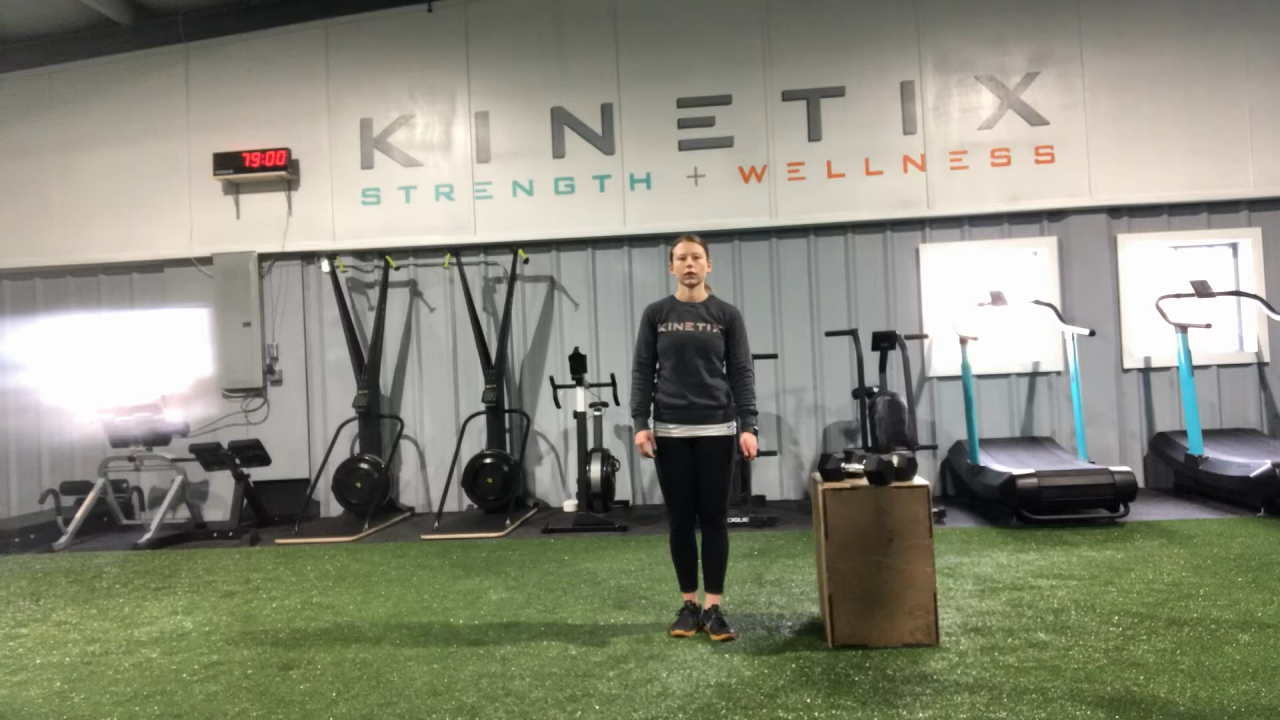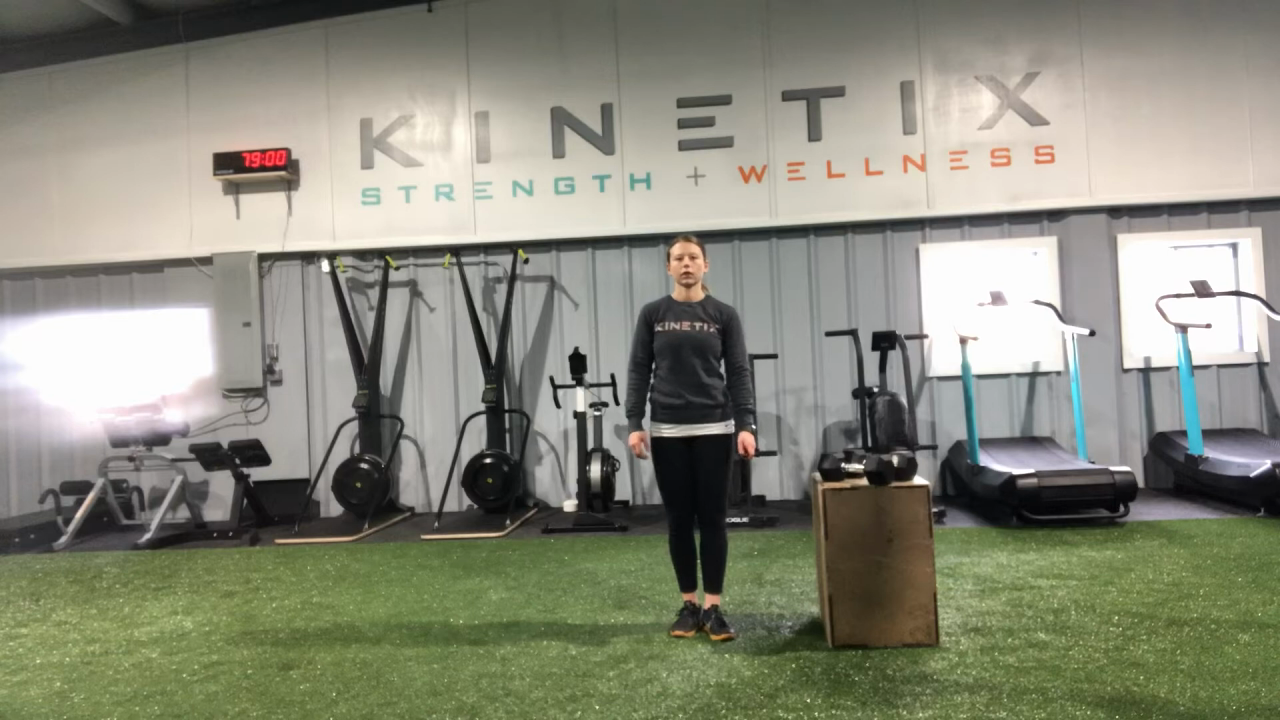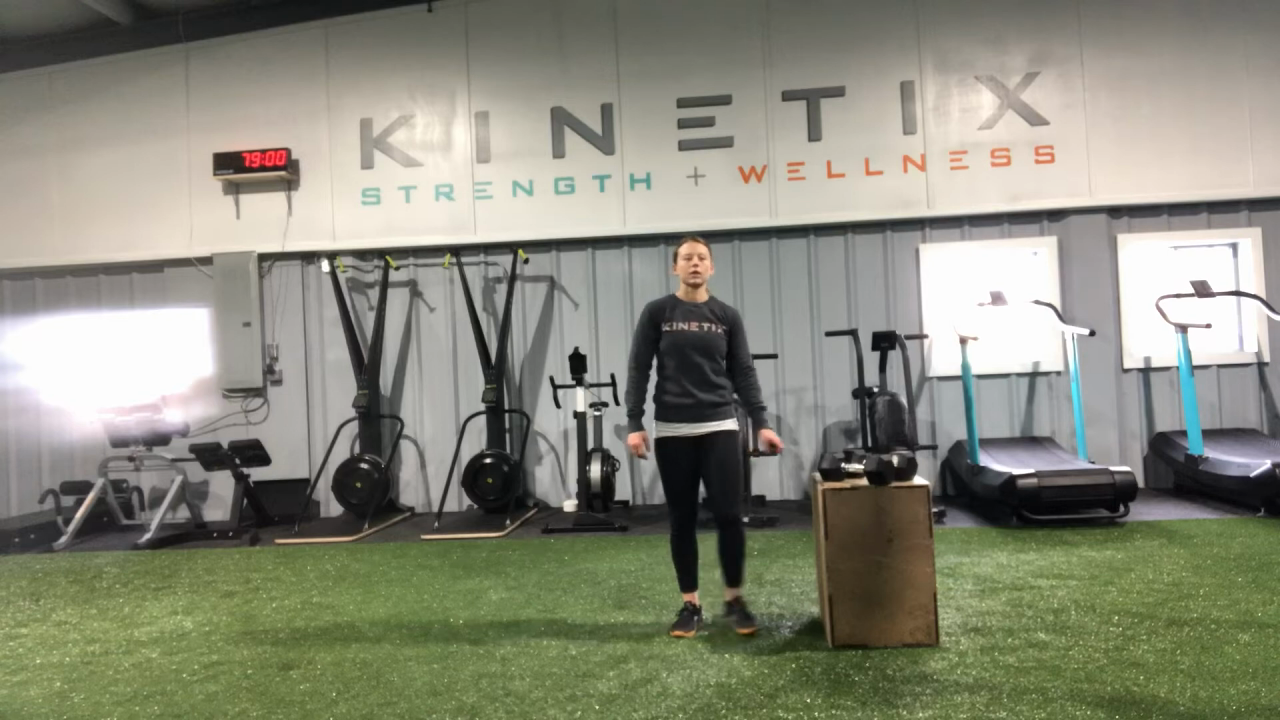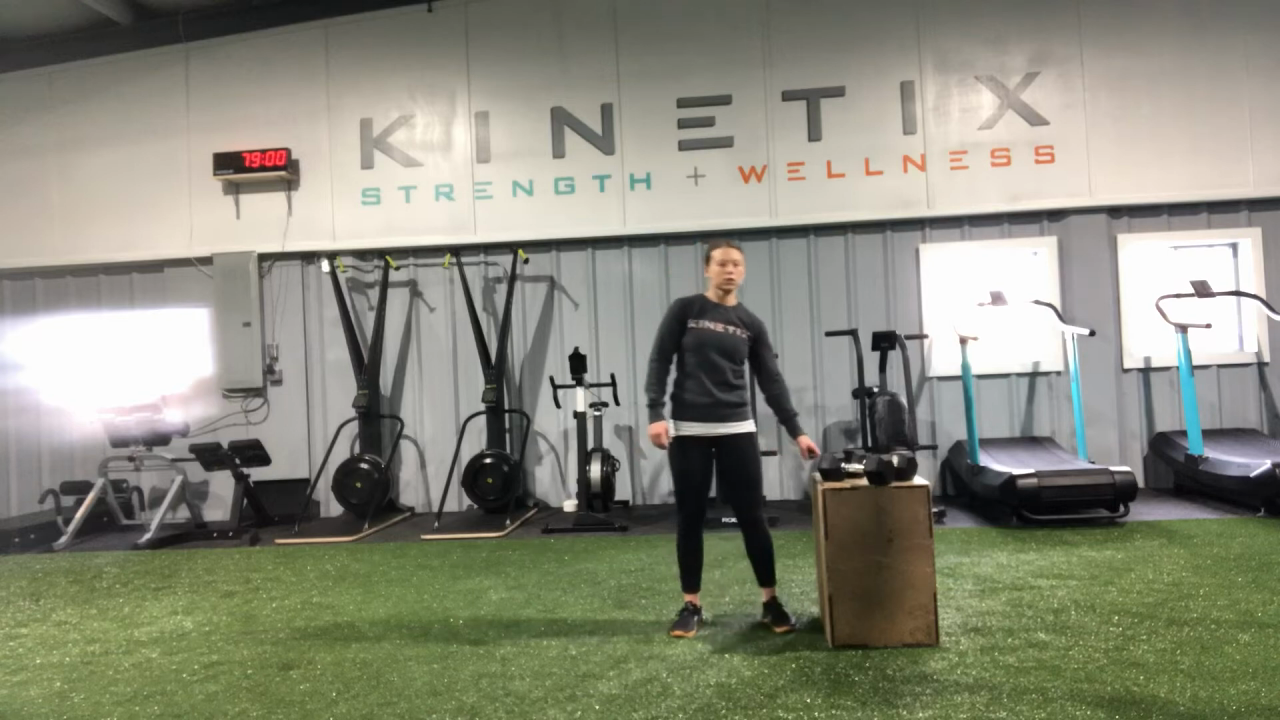
dt=0.3s
person 1, frame 1
left shoulder: (727, 315)
right shoulder: (656, 314)
left elbow: (741, 374)
right elbow: (643, 372)
left wrist: (748, 426)
right wrist: (641, 423)
left hip: (716, 429)
right hip: (670, 430)
left knee: (714, 518)
right knee: (680, 519)
left ankle: (713, 606)
right ankle: (689, 604)
person 1, frame 2
left shoulder: (724, 315)
right shoulder: (653, 314)
left elbow: (739, 373)
right elbow: (639, 371)
left wrist: (746, 425)
right wrist: (635, 423)
left hip: (714, 428)
right hip: (667, 430)
left knee: (712, 518)
right knee: (679, 520)
left ankle: (713, 607)
right ankle: (689, 604)
person 1, frame 3
left shoulder: (727, 316)
right shoulder: (656, 312)
left elbow: (742, 373)
right elbow: (638, 370)
left wrist: (761, 423)
right wrist: (635, 424)
left hip: (720, 425)
right hip: (673, 430)
left knee: (729, 514)
right knee: (682, 519)
left ankle: (734, 599)
right ankle: (690, 605)
person 1, frame 4
left shoulder: (751, 324)
right shoulder: (683, 309)
left elbow: (771, 380)
right elbow: (659, 362)
left wrist: (796, 431)
right wrist: (656, 413)
left hip: (737, 428)
right hip: (688, 429)
left knee: (752, 516)
right knee: (690, 518)
left ankle: (771, 601)
right ankle: (691, 604)
